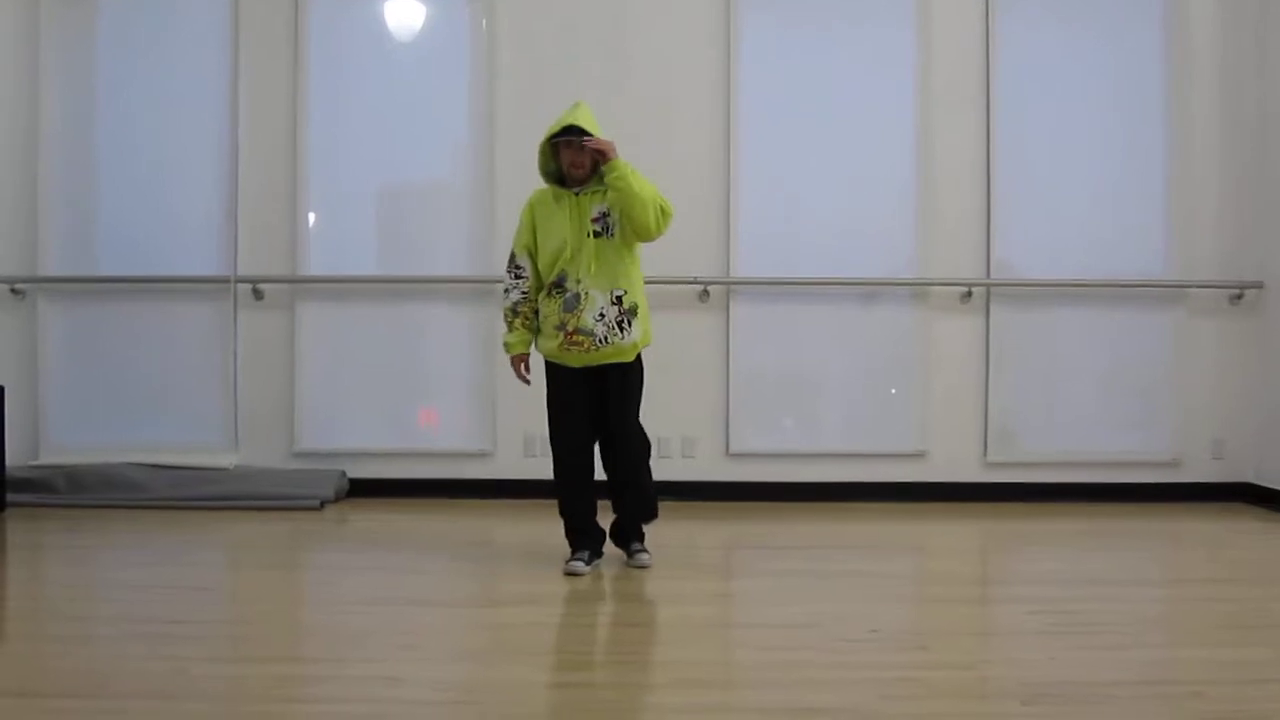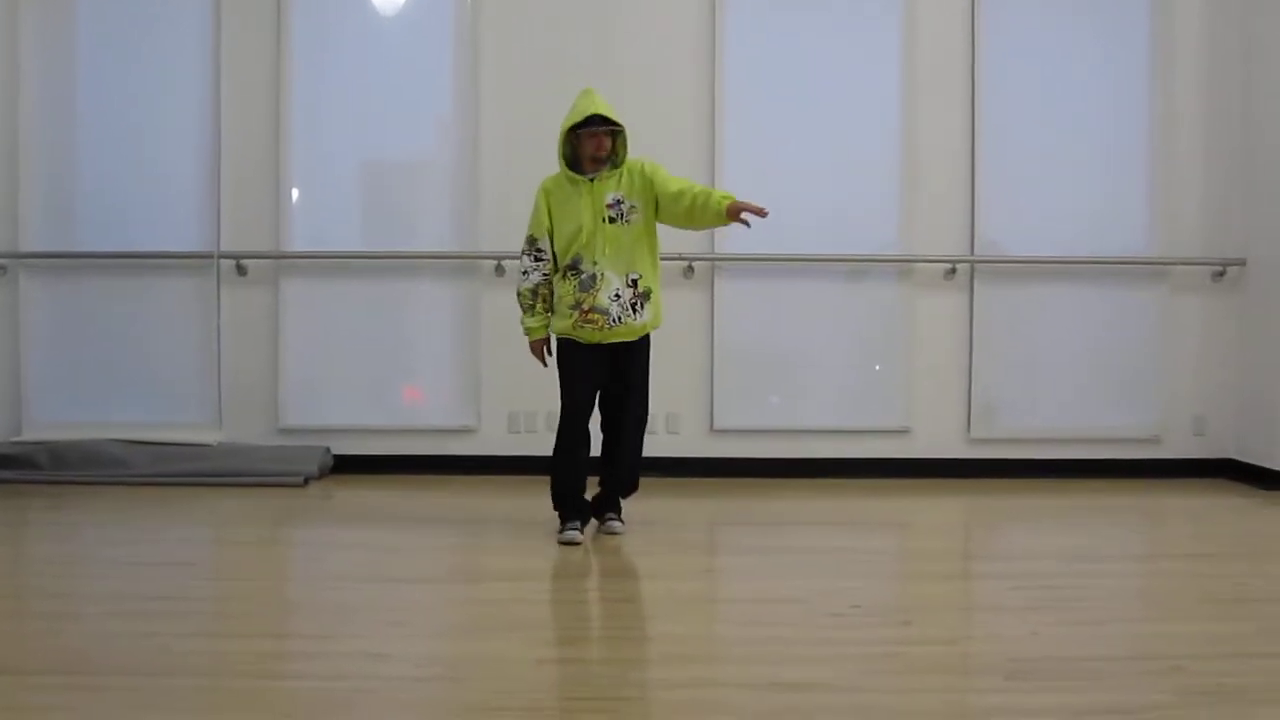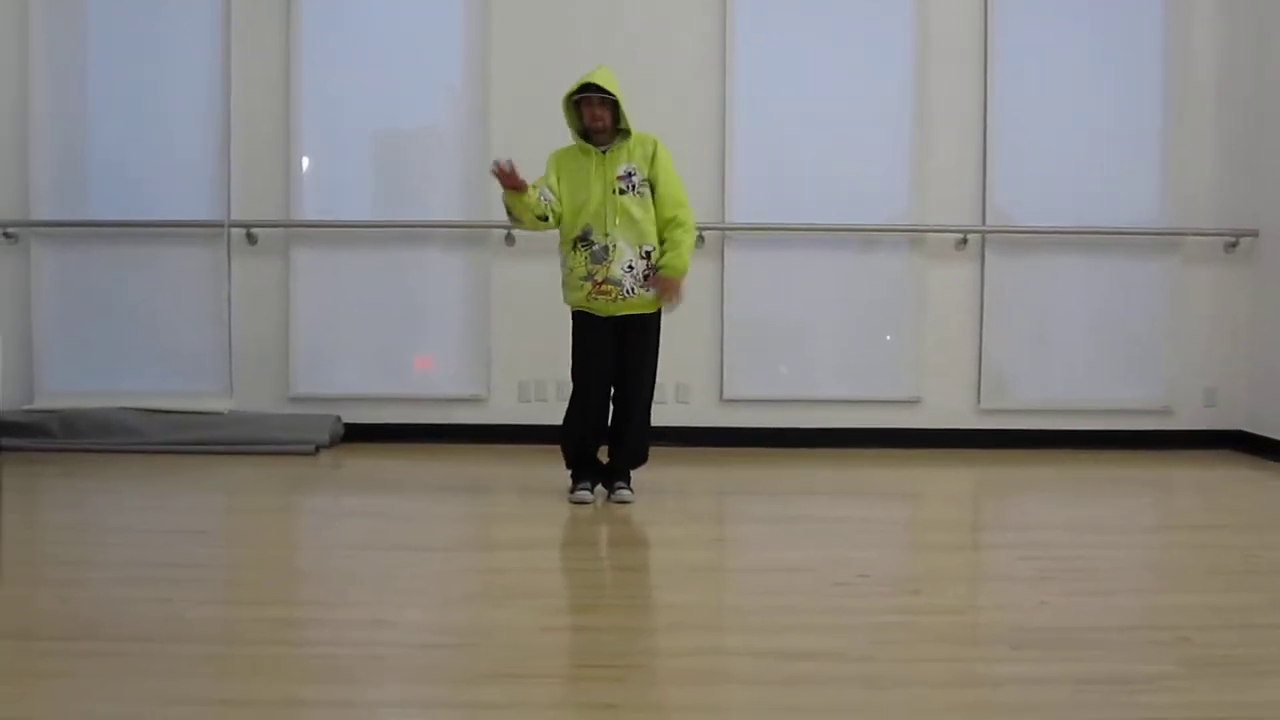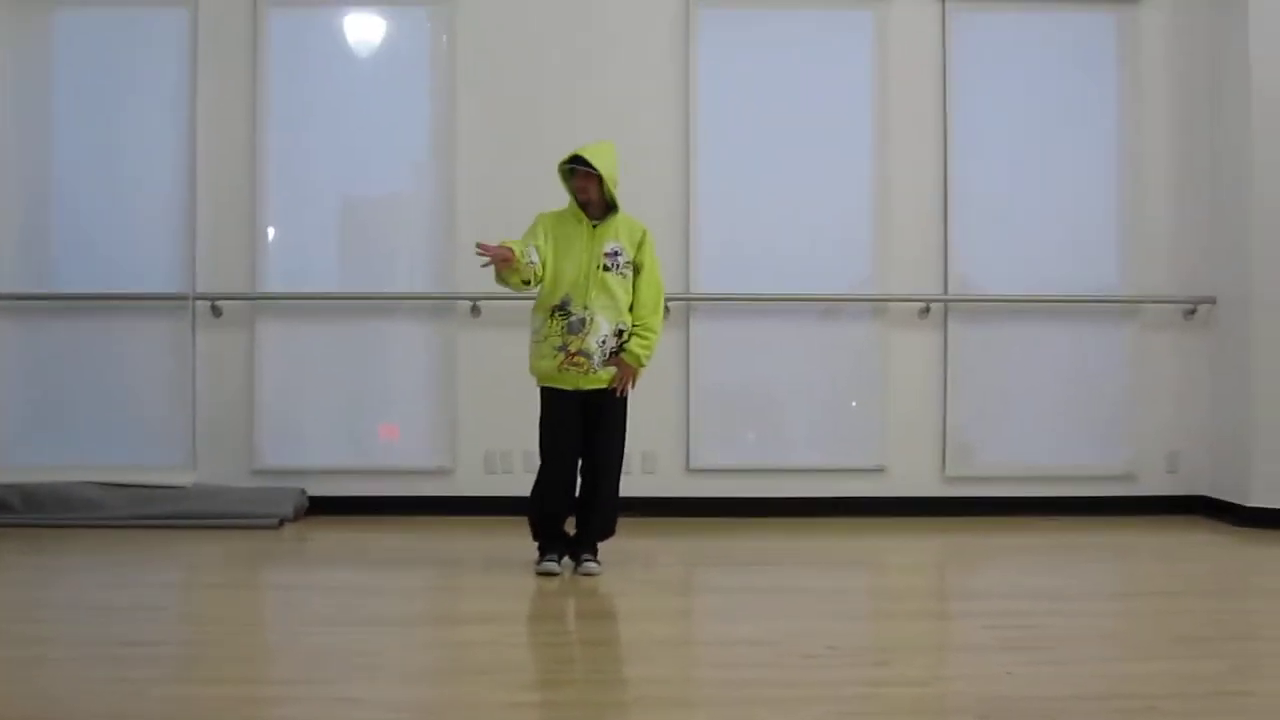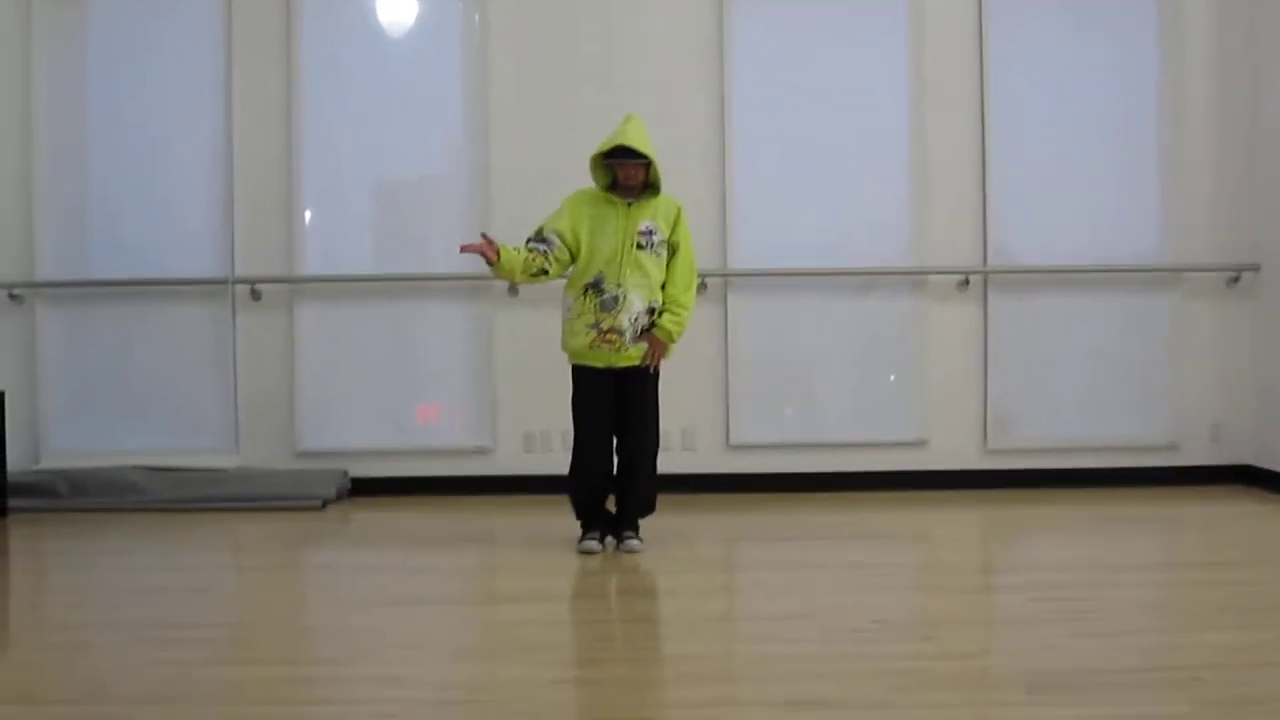
dt=1s
person 1, frame 1
left shoulder: (622, 193)
right shoulder: (539, 206)
left elbow: (654, 222)
right elbow: (521, 277)
left wrist: (616, 166)
right wrist: (518, 339)
left hip: (620, 348)
right hip: (563, 353)
left knee: (626, 443)
right knee: (571, 450)
left ankle: (631, 530)
right ankle: (584, 541)
person 1, frame 2
left shoulder: (641, 176)
right shoulder: (553, 190)
left elbow: (684, 198)
right elbow: (536, 261)
left wrist: (725, 205)
right wrist: (535, 324)
left hip: (631, 327)
right hip: (576, 329)
left knee: (626, 420)
right knee: (574, 418)
left ankle: (611, 502)
right ankle: (571, 510)
person 1, frame 3
left shoulder: (649, 150)
right shoulder: (563, 160)
left elbow: (675, 214)
right elbow: (542, 211)
left wrist: (673, 268)
right wrist: (517, 190)
left hip: (642, 298)
right hip: (589, 299)
left knee: (635, 392)
right knee: (589, 390)
left ankle: (621, 471)
right ankle: (584, 470)
person 1, frame 4
left shoulder: (634, 233)
right shoulder: (548, 225)
left elbow: (649, 302)
right elbow: (526, 271)
left wrist: (635, 356)
right wrist: (509, 258)
left hip: (610, 374)
right hip: (559, 371)
left knee: (603, 465)
right knee: (557, 462)
left ankle: (588, 543)
right ankle: (550, 542)
person 1, frame 5
left shoulder: (669, 211)
right shoulder: (580, 205)
left elbow: (681, 280)
right elbow: (545, 258)
left wrist: (666, 331)
right wrist: (502, 259)
left hip: (641, 352)
right hip: (591, 349)
left knee: (639, 442)
right knee: (591, 441)
left ankle: (629, 520)
right ankle: (592, 521)
